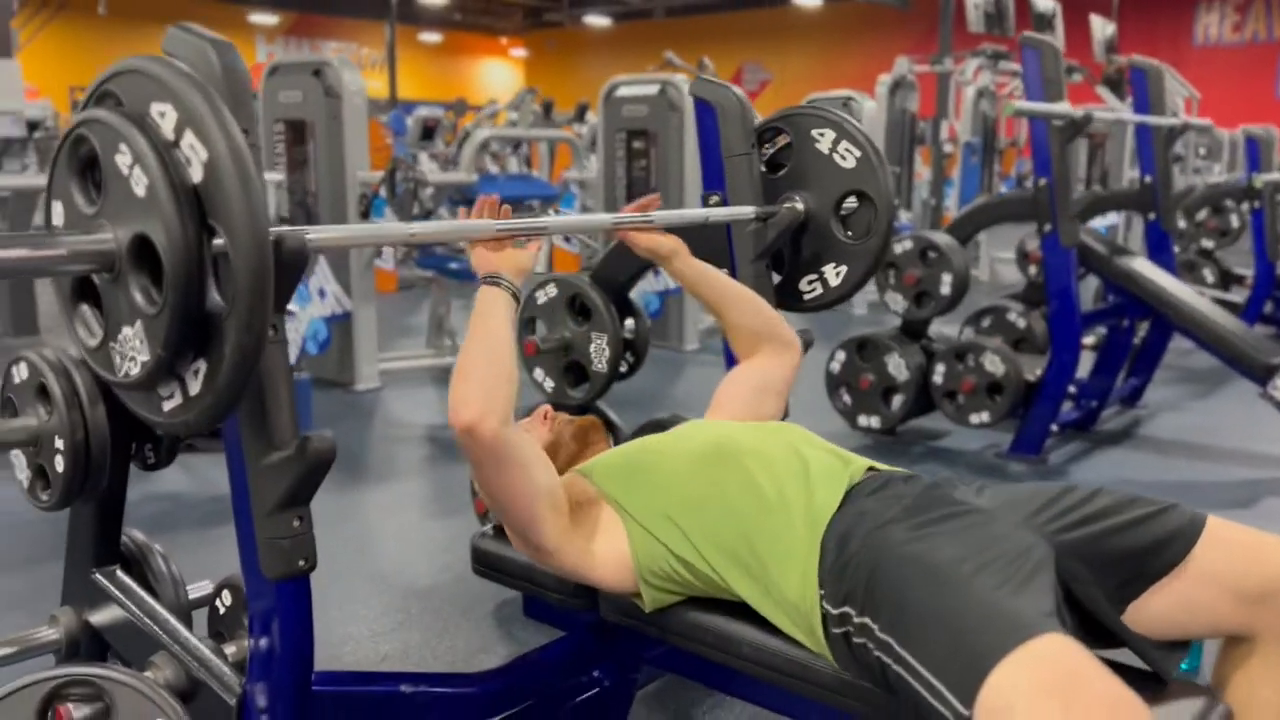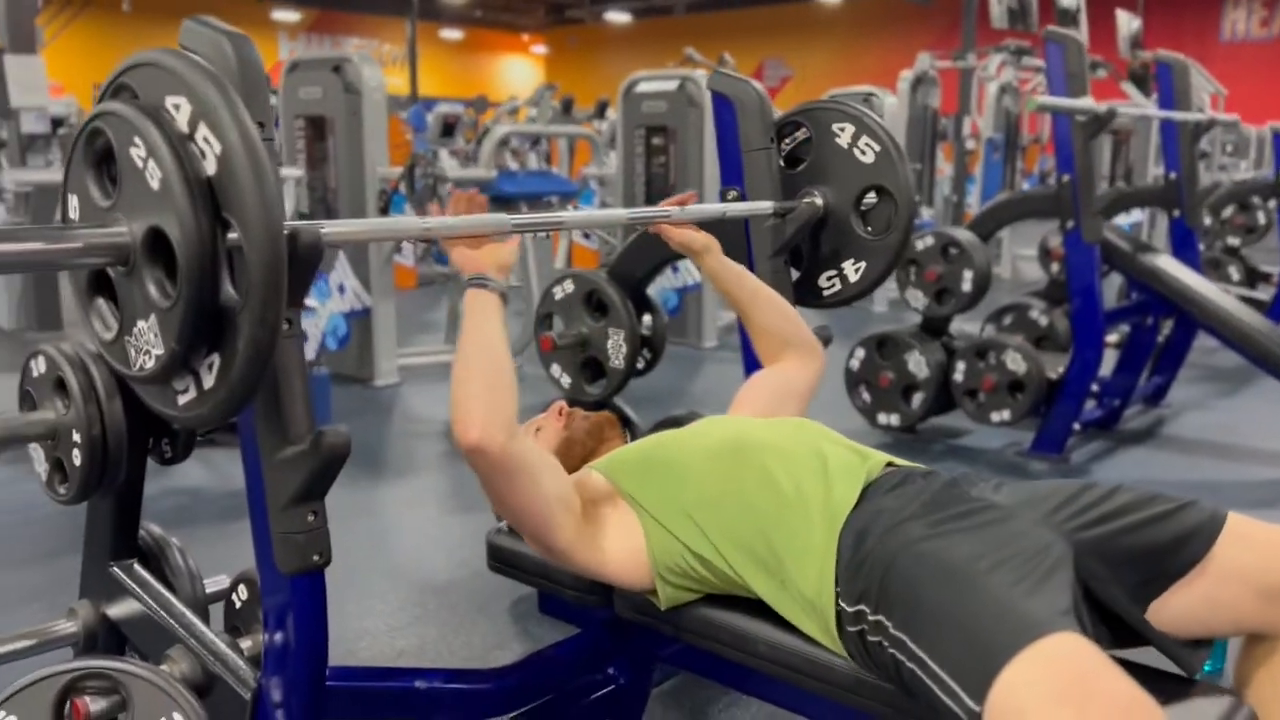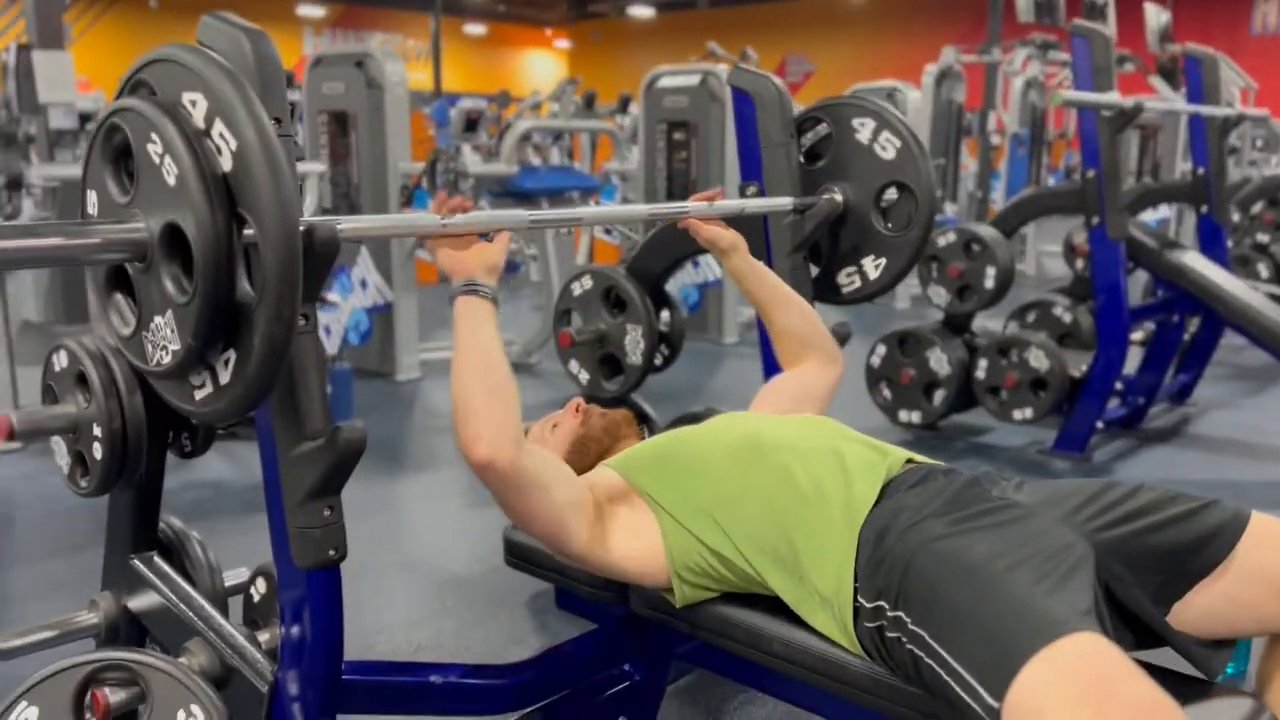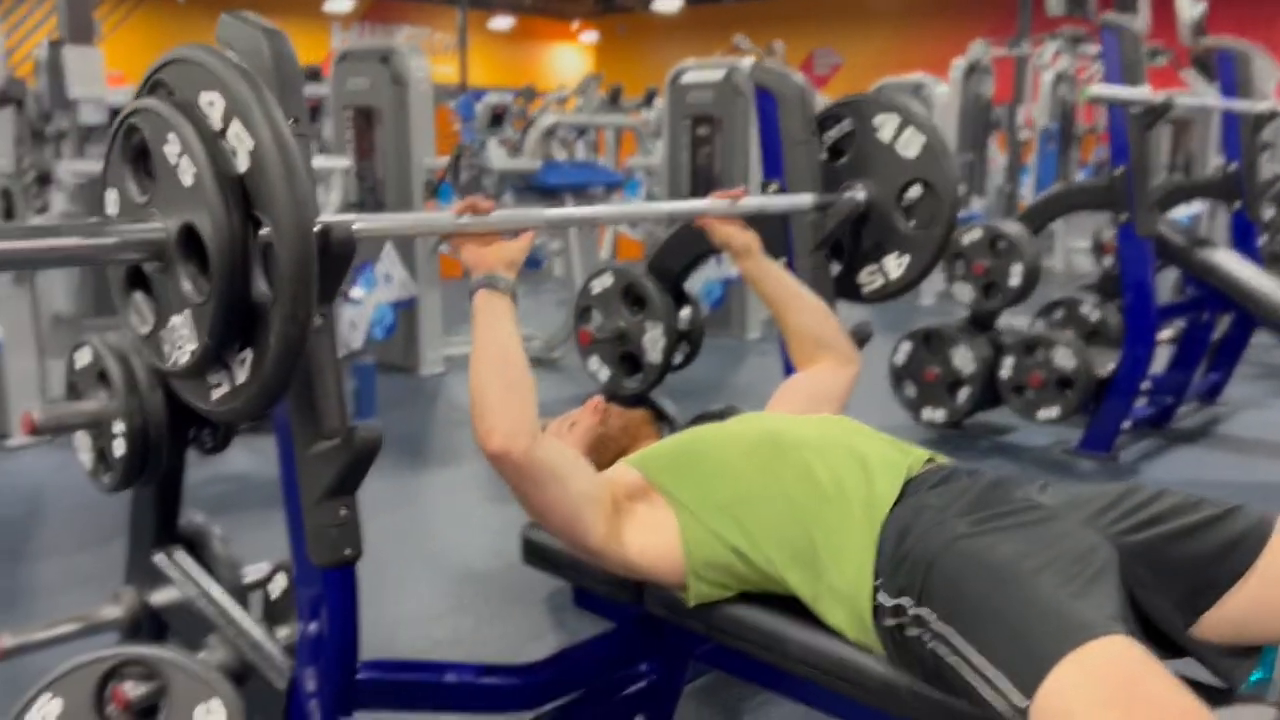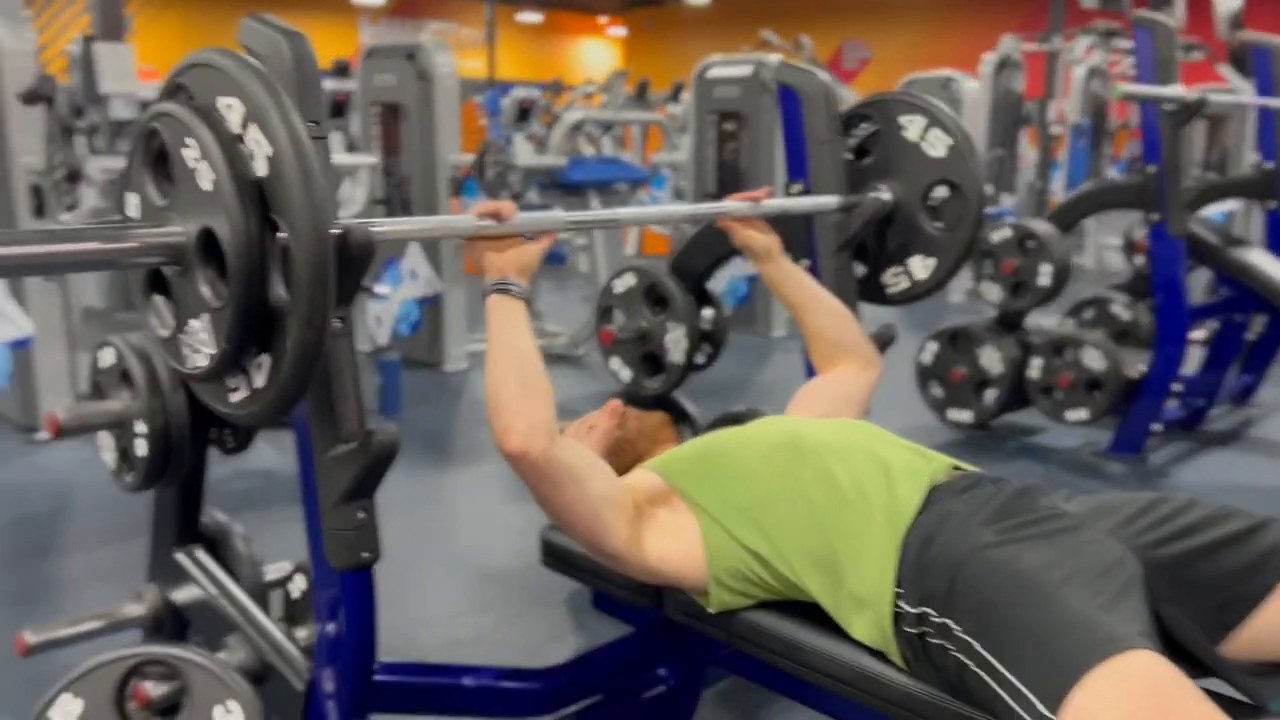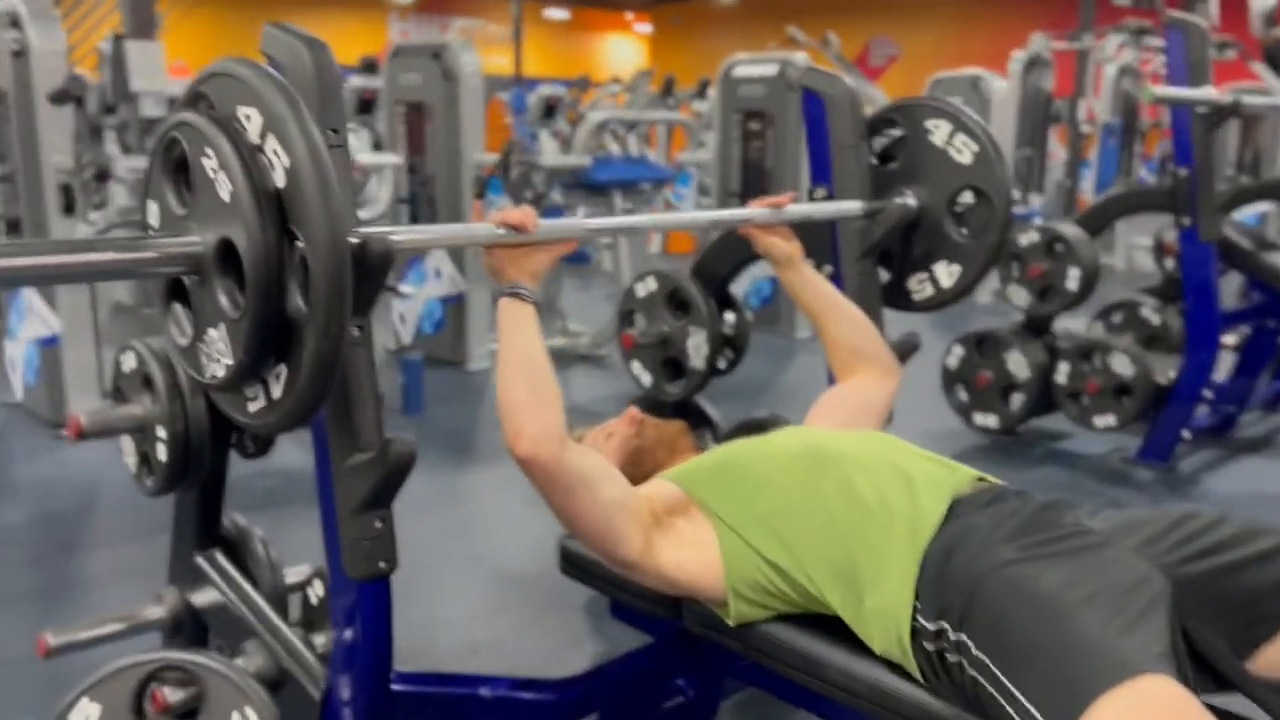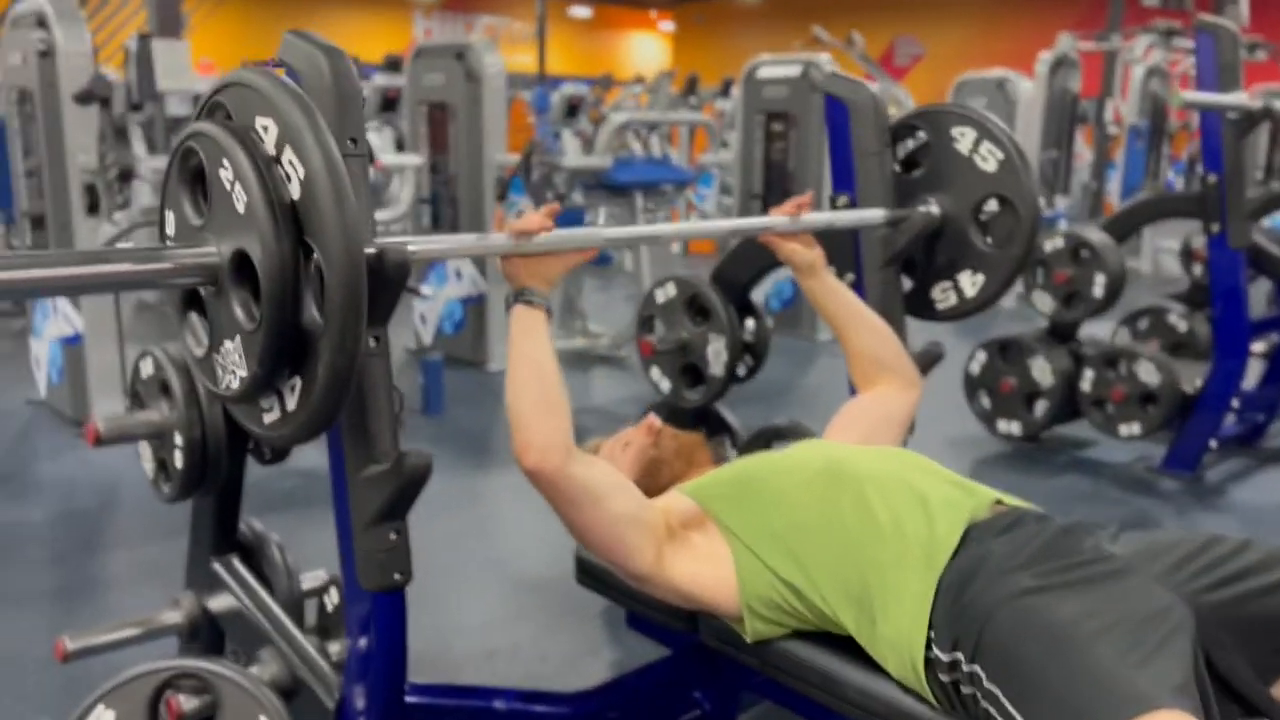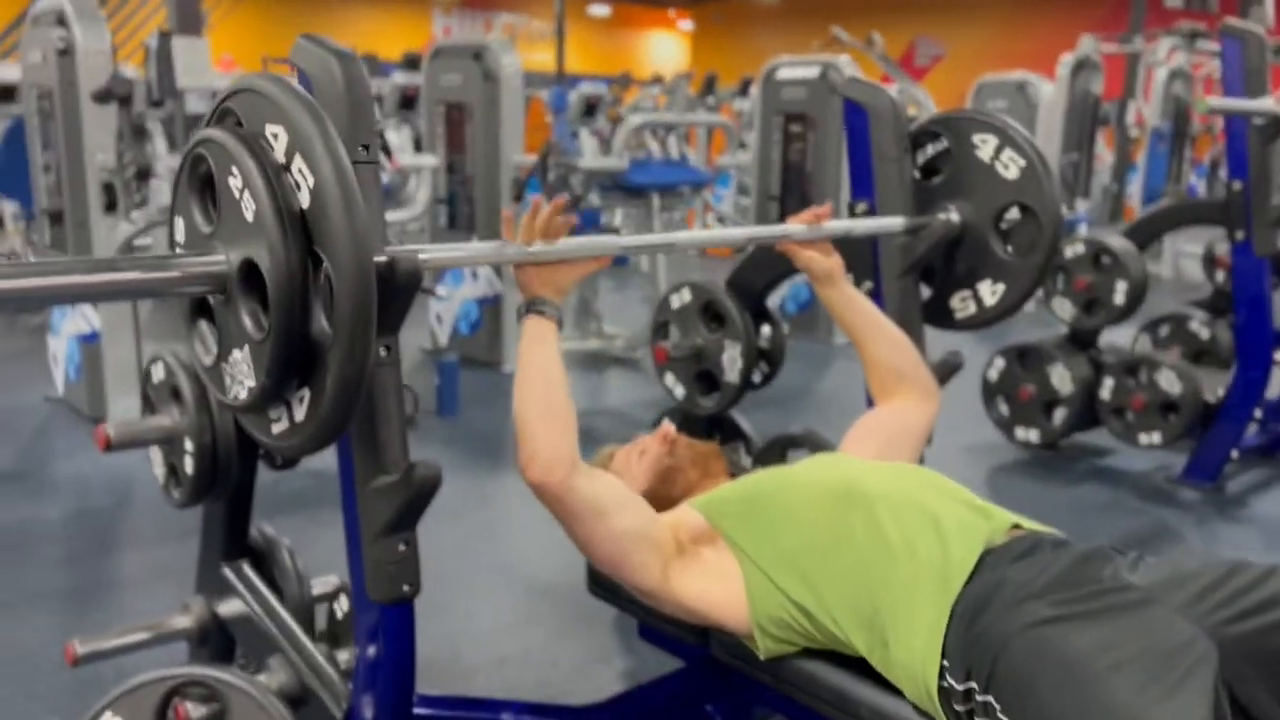
dt=0.1s
person 1, frame 1
left shoulder: (682, 444)
right shoulder: (571, 521)
left elbow: (775, 351)
right elbow: (476, 423)
left wrist: (677, 260)
right wrist: (497, 284)
person 1, frame 2
left shoulder: (697, 444)
right shoulder: (582, 515)
left elbow: (797, 354)
right elbow: (481, 434)
left wrist: (709, 256)
right wrist: (484, 283)
person 1, frame 3
left shoulder: (721, 438)
right shoulder: (601, 512)
left elbow: (818, 360)
right elbow: (490, 449)
left wrist: (735, 255)
right wrist: (473, 290)
person 1, frame 4
left shoulder: (733, 441)
right shoulder: (618, 509)
left elbow: (832, 360)
right elbow: (505, 440)
left wrist: (749, 256)
right wrist: (492, 285)
person 1, frame 5
left shoulder: (756, 447)
right shoulder: (641, 514)
left elbow: (854, 364)
right elbow: (528, 440)
left wrist: (770, 258)
right wrist: (505, 288)
person 1, frame 6
left shoulder: (770, 459)
right shoulder: (658, 523)
left elbow: (872, 372)
right elbow: (538, 443)
left wrist: (791, 265)
right wrist: (517, 291)
person 1, frame 7
left shoulder: (803, 464)
right shoulder: (672, 535)
left elbow: (895, 383)
right elbow: (547, 456)
left wrist: (813, 274)
right wrist: (529, 297)
person 1, frame 8
left shoulder: (815, 478)
right shoulder: (684, 549)
left elbow: (912, 394)
right elbow: (551, 467)
left wrist: (830, 282)
right wrist: (541, 306)
